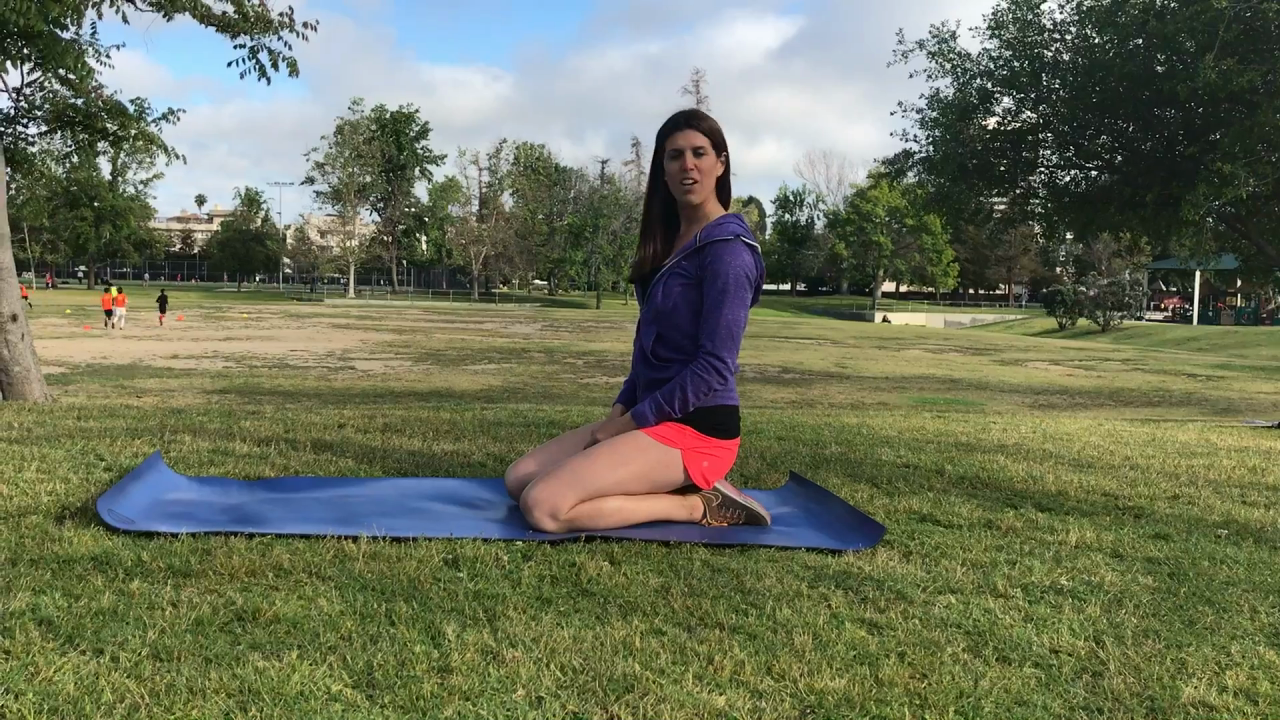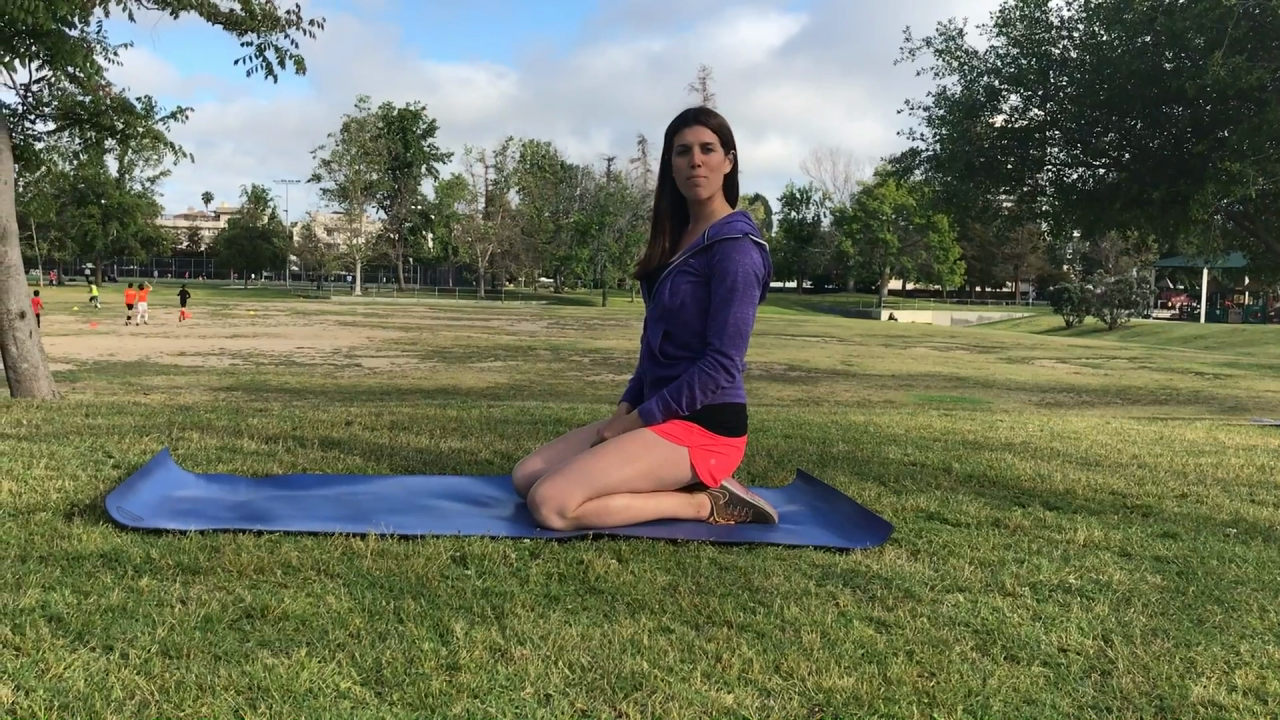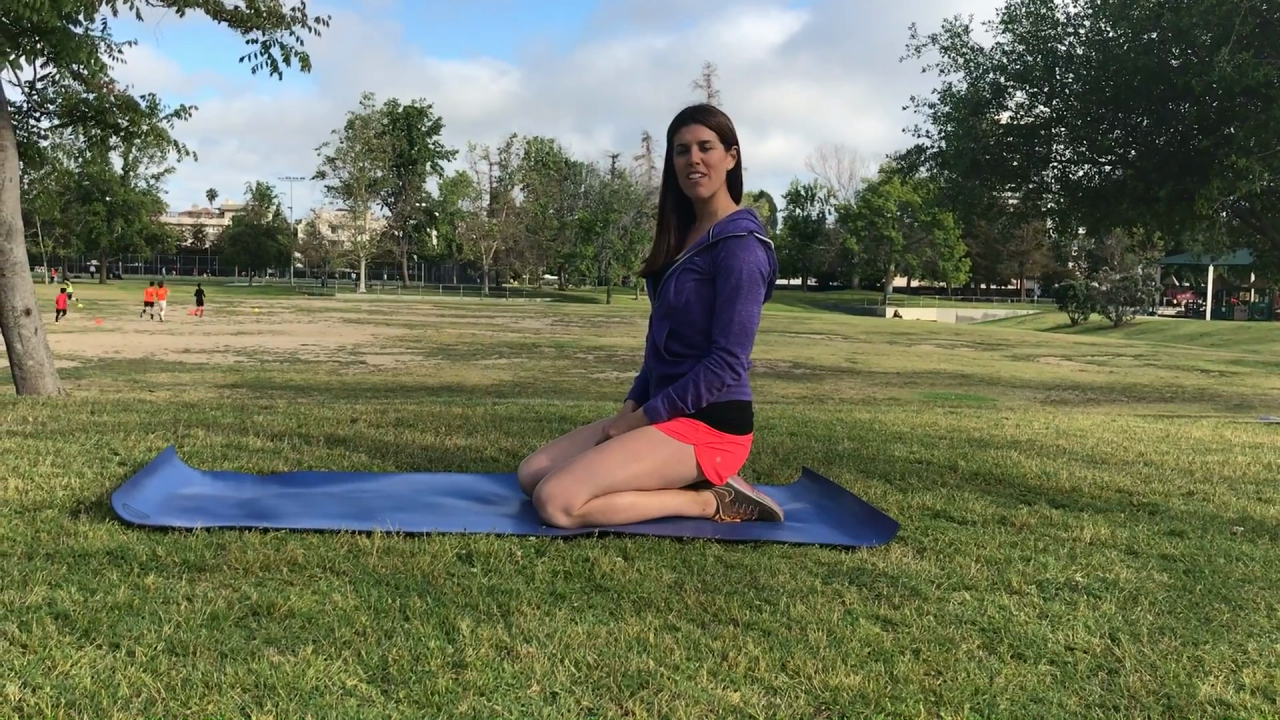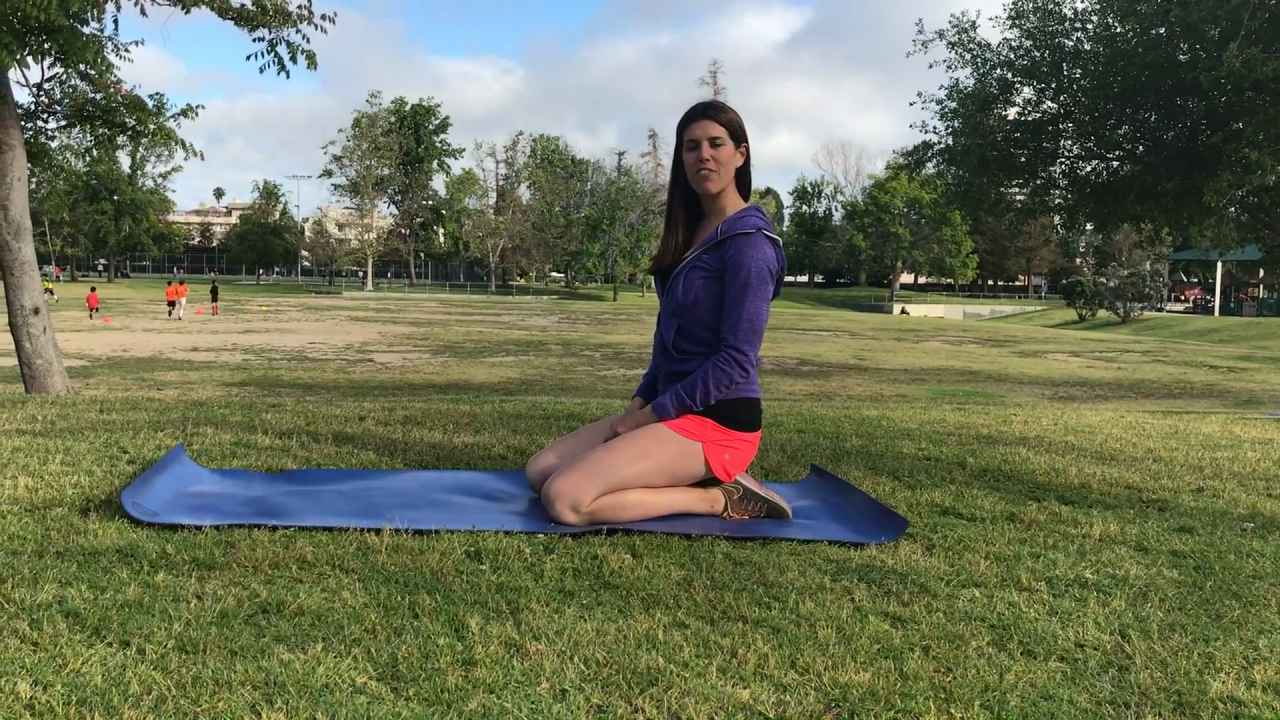
dt=0.5s
person 1, frame 1
left shoulder: (727, 249)
right shoulder: (670, 240)
left elbow: (714, 367)
left wrist: (629, 422)
right wrist: (619, 409)
left hip: (696, 427)
right hip: (653, 413)
left knee: (542, 506)
right knee: (518, 477)
left ankle: (699, 505)
right ankle: (683, 487)
person 1, frame 2
left shoulder: (735, 246)
right shoulder: (676, 237)
left elbow: (721, 364)
left wrist: (636, 419)
right wrist: (625, 407)
left hip: (703, 423)
right hip: (658, 411)
left knee: (549, 503)
right knee: (526, 476)
left ankle: (704, 502)
right ankle: (690, 484)
person 1, frame 3
left shoulder: (739, 245)
right shoulder: (683, 234)
left elbow: (727, 362)
left wrist: (642, 418)
right wrist: (631, 405)
left hip: (709, 422)
right hip: (666, 409)
left knee: (556, 501)
right knee: (532, 473)
left ankle: (711, 500)
right ankle: (694, 484)
person 1, frame 4
left shoulder: (748, 241)
right shoulder: (690, 231)
left elbow: (736, 360)
left wrist: (649, 415)
right wrist: (639, 402)
left hip: (717, 419)
right hip: (674, 406)
left knee: (563, 498)
right knee: (539, 471)
left ankle: (719, 497)
right ankle: (706, 481)
